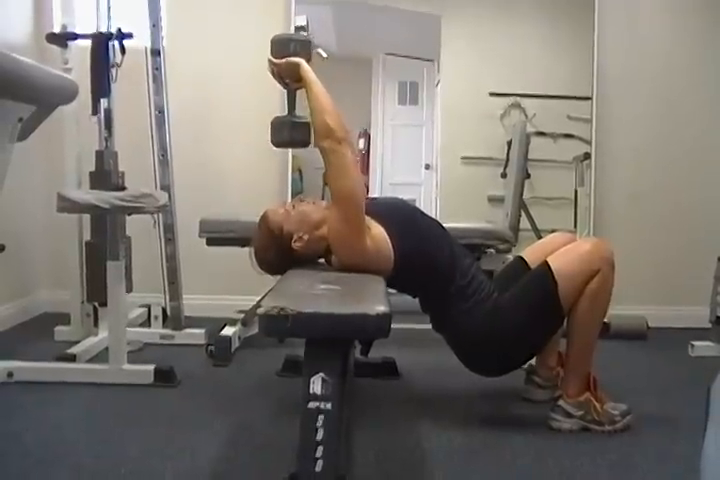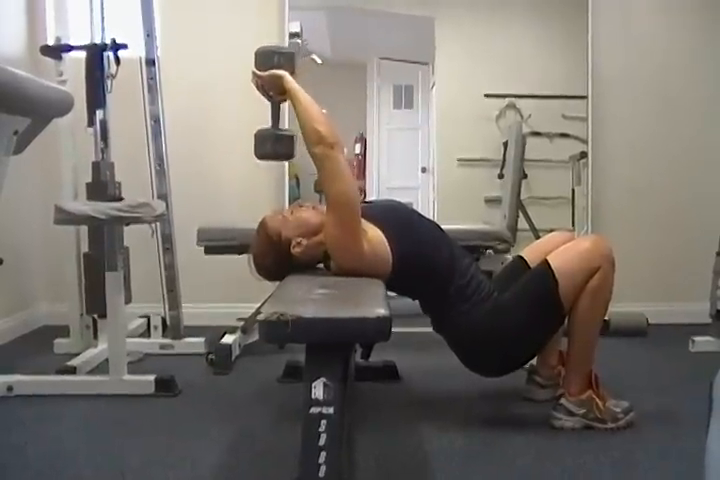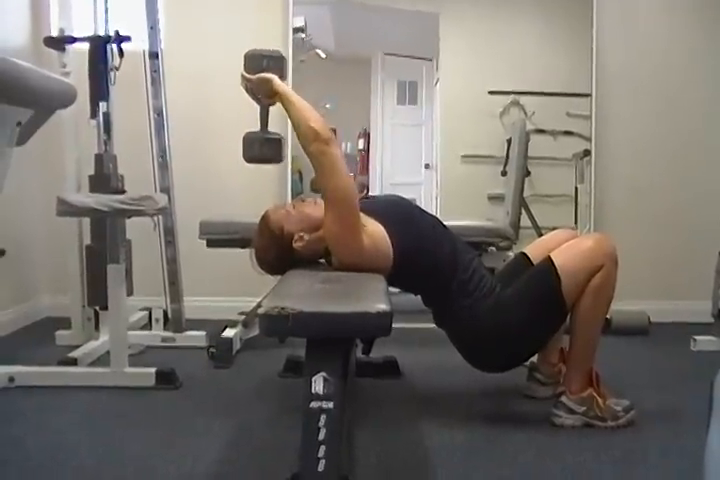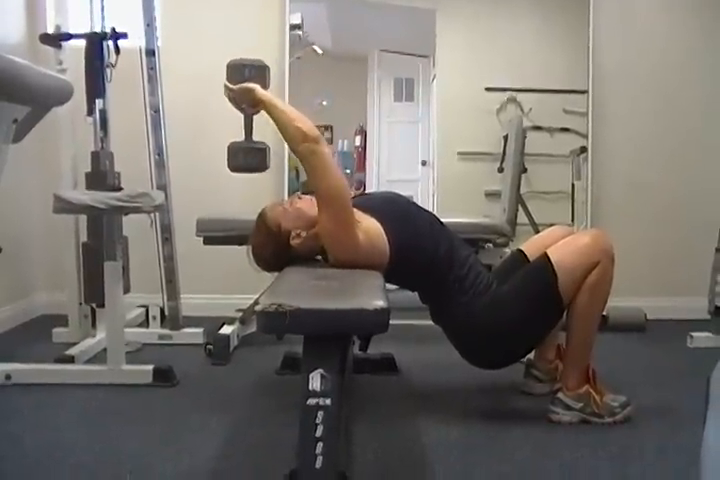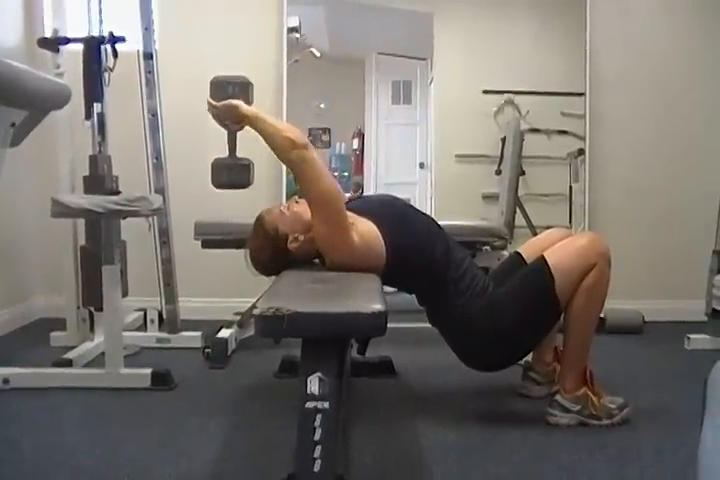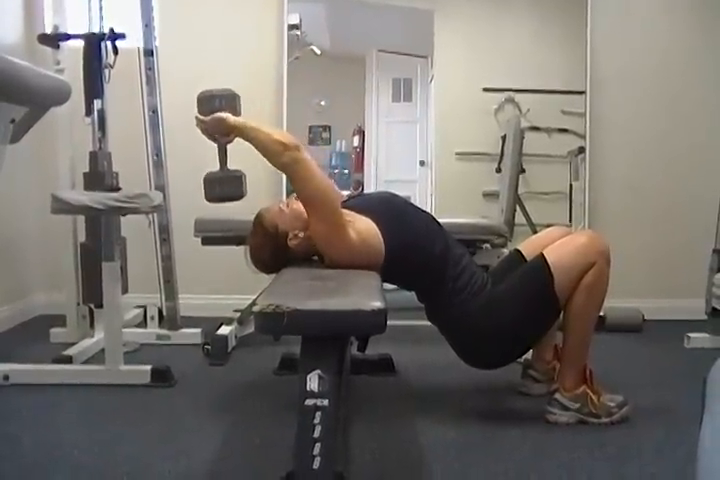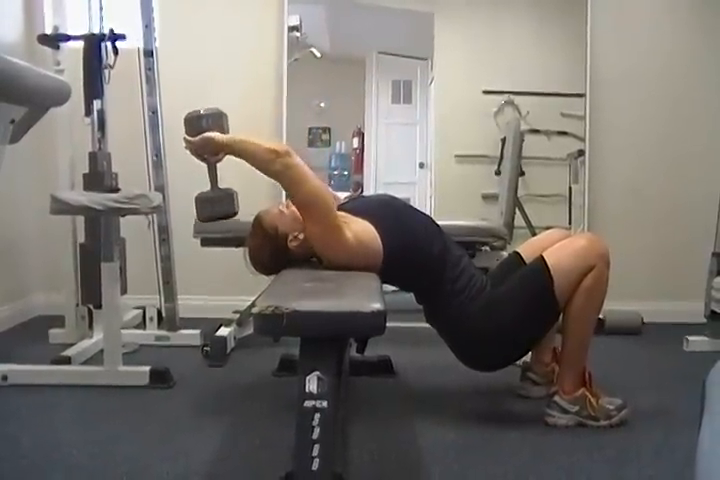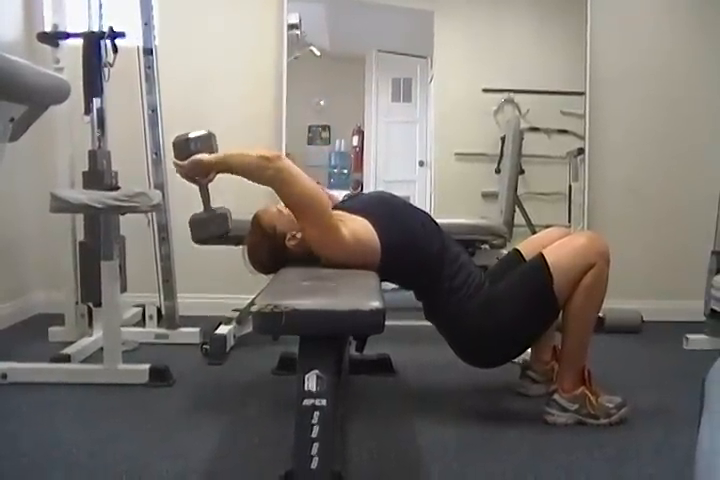
dt=0.3s
person 1, frame 1
left shoulder: (346, 236)
right shoulder: (347, 239)
left elbow: (336, 145)
right elbow: (334, 139)
left wrist: (303, 79)
right wrist: (305, 72)
left hip: (482, 303)
right hip: (490, 329)
left knee: (564, 242)
right knee: (596, 255)
left ankle: (546, 373)
right ankle: (574, 399)
person 1, frame 2
left shoulder: (345, 243)
right shoulder: (346, 244)
left elbow: (327, 148)
right elbow: (325, 145)
left wrist: (289, 87)
right wrist: (289, 84)
left hip: (483, 306)
right hip: (490, 330)
left knee: (563, 241)
right knee: (596, 252)
left ankle: (547, 373)
right ankle: (577, 398)
person 1, frame 3
left shoulder: (346, 235)
right shoulder: (345, 241)
left elbow: (322, 146)
right elbow: (320, 142)
left wrist: (279, 92)
right wrist: (279, 89)
left hip: (485, 301)
right hip: (492, 325)
left knee: (565, 238)
right knee: (599, 250)
left ankle: (548, 370)
right ankle: (578, 395)
person 1, frame 4
left shoulder: (342, 230)
right shoulder: (342, 238)
left elbow: (310, 145)
right elbow: (310, 142)
left wrist: (263, 100)
right wrist: (263, 98)
left hip: (482, 299)
right hip: (488, 322)
left knee: (560, 236)
right knee: (596, 247)
left ankle: (544, 367)
right ankle: (575, 391)
person 1, frame 5
left shoulder: (335, 230)
right shoulder: (337, 242)
left elbow: (300, 154)
right elbow: (299, 149)
left wrist: (247, 116)
right wrist: (247, 114)
left hip: (478, 300)
right hip: (485, 325)
left knee: (558, 238)
right knee: (592, 249)
left ankle: (542, 369)
right ankle: (571, 394)
person 1, frame 6
left shoulder: (336, 226)
right shoulder: (336, 238)
left elbow: (294, 157)
right elbow: (291, 153)
left wrist: (235, 127)
right wrist: (235, 126)
left hip: (479, 299)
right hip: (485, 323)
left knee: (558, 236)
right knee: (591, 248)
left ankle: (541, 367)
right ankle: (571, 391)
person 1, frame 7
left shoulder: (334, 224)
right shoulder: (333, 240)
left elbow: (287, 165)
right elbow: (283, 160)
left wrist: (224, 143)
right wrist: (225, 143)
left hip: (476, 299)
right hip: (483, 324)
left knee: (558, 239)
right knee: (591, 251)
left ankle: (541, 369)
right ankle: (569, 394)
person 1, frame 8
left shoulder: (332, 222)
right shoulder: (330, 238)
left elbow: (280, 171)
right elbow: (273, 165)
right wrist: (213, 163)
left hip: (476, 296)
right hip: (483, 320)
left knee: (557, 237)
right knee: (591, 249)
left ankle: (540, 368)
right ankle: (569, 392)
